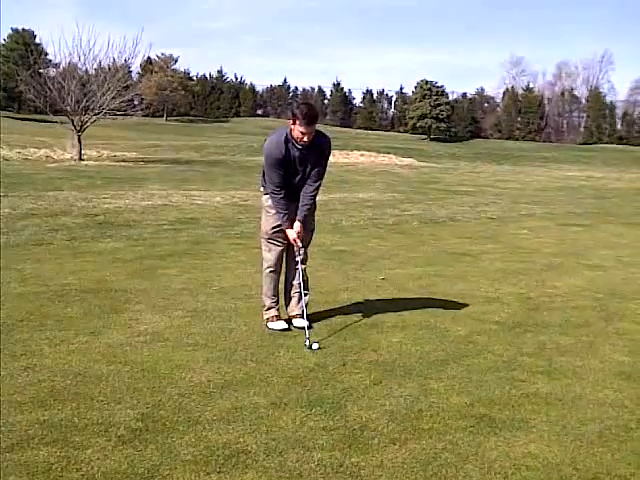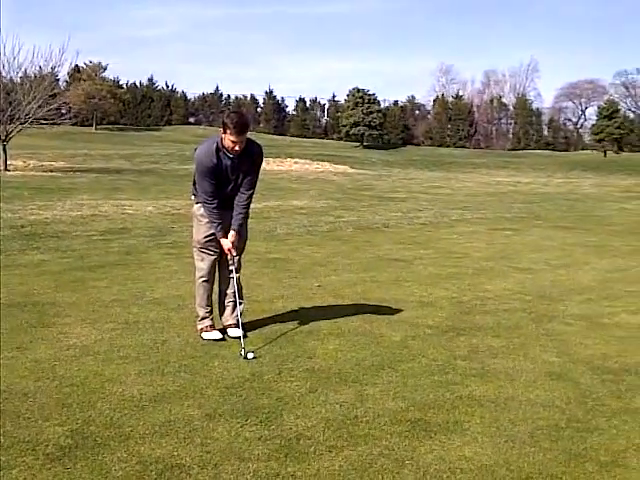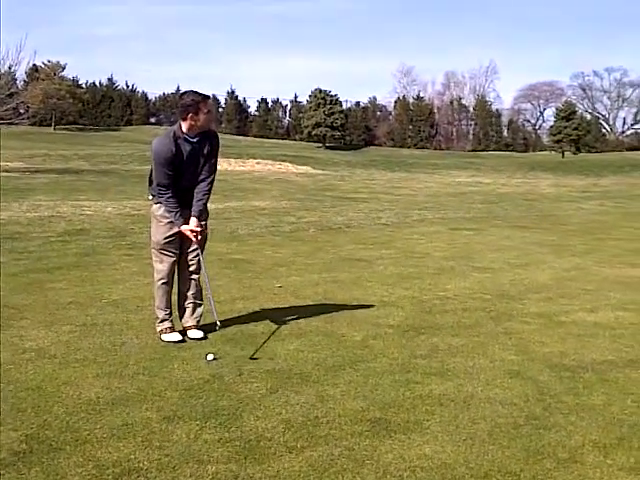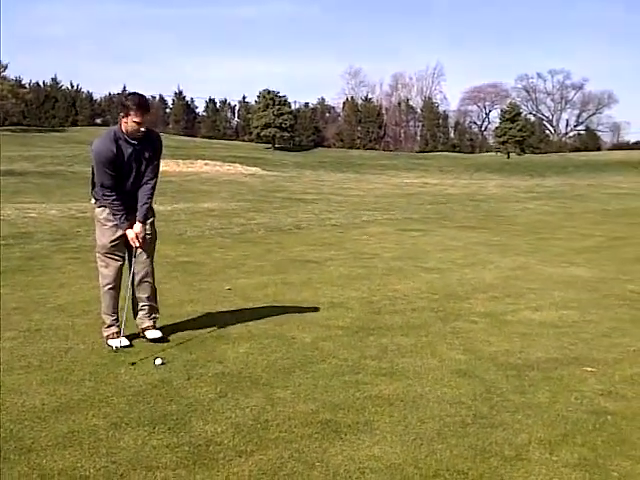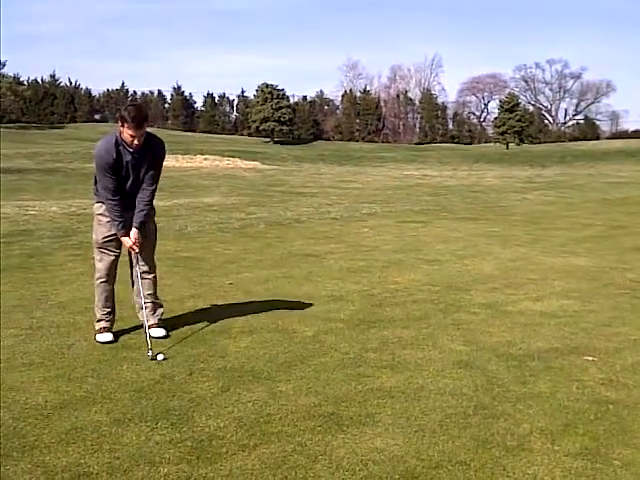
dt=1s
person 1, frame 1
left shoulder: (322, 143)
right shoulder: (274, 145)
left elbow: (313, 184)
right elbow: (277, 190)
left wrist: (299, 219)
right wrist: (286, 225)
left hip: (304, 200)
right hip: (275, 199)
left knee: (300, 257)
right knee: (273, 257)
left ankle: (296, 310)
right ankle: (271, 312)
person 1, frame 2
left shoulder: (254, 151)
right shoulder: (205, 153)
left elbow: (245, 193)
right elbow: (209, 198)
left wrist: (235, 229)
right wrist: (220, 234)
left hip: (236, 209)
right hip: (207, 208)
left knee: (232, 266)
right knee: (206, 266)
left ankle: (230, 319)
right ankle: (205, 321)
person 1, frame 3
left shoulder: (210, 139)
right shoulder: (164, 144)
left elbow: (205, 180)
right elbow: (165, 189)
left wrist: (195, 217)
right wrist: (180, 223)
left hip: (195, 208)
right hip: (166, 208)
left knee: (192, 267)
right knee: (165, 268)
left ankle: (191, 320)
right ankle: (164, 323)
person 1, frame 4
left shoulder: (153, 141)
right shoulder: (104, 145)
left elbow: (148, 183)
right elbow: (108, 191)
left wrist: (140, 221)
right wrist: (125, 226)
left hip: (140, 210)
right hip: (110, 211)
left knee: (144, 268)
right knee: (111, 272)
left ankle: (147, 321)
right ankle: (111, 329)
person 1, frame 5
left shoulder: (156, 146)
right shoulder: (105, 149)
left elbow: (147, 189)
right elbow: (110, 195)
left wrist: (136, 227)
right wrist: (122, 233)
left hip: (141, 208)
right hip: (108, 209)
left knee: (146, 265)
right knee: (105, 268)
left ankle: (152, 319)
right ankle: (103, 323)
